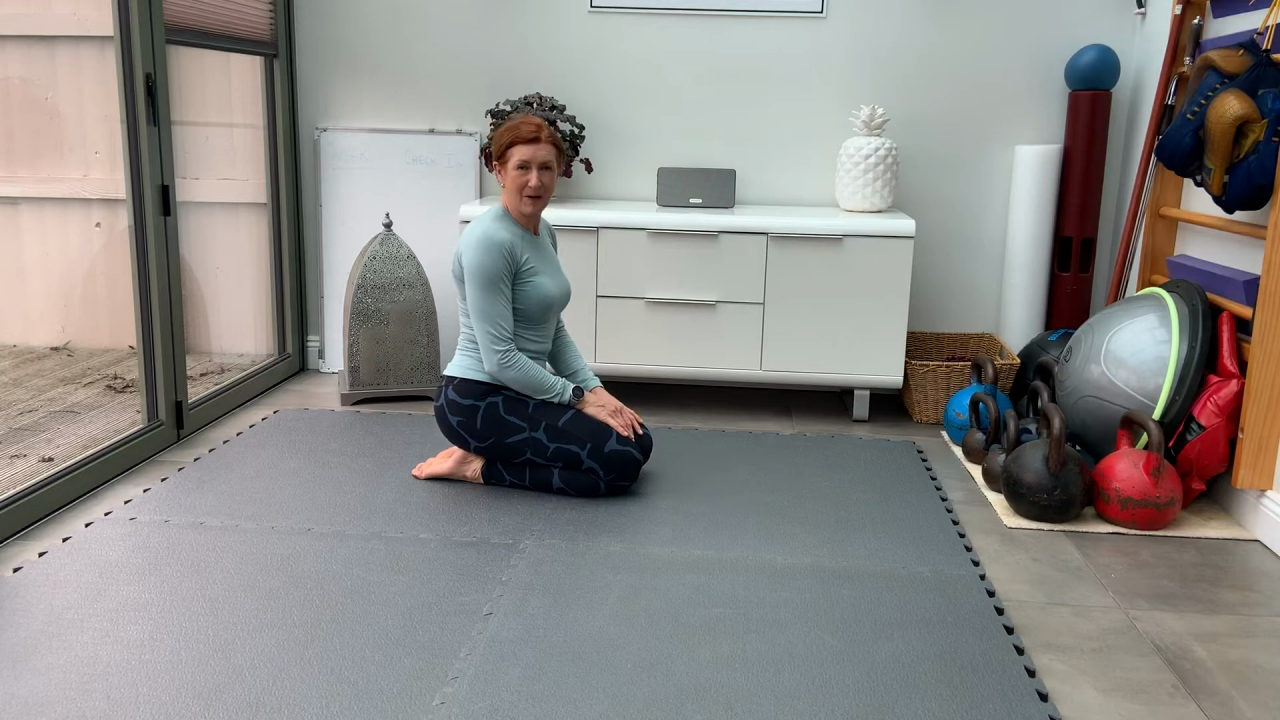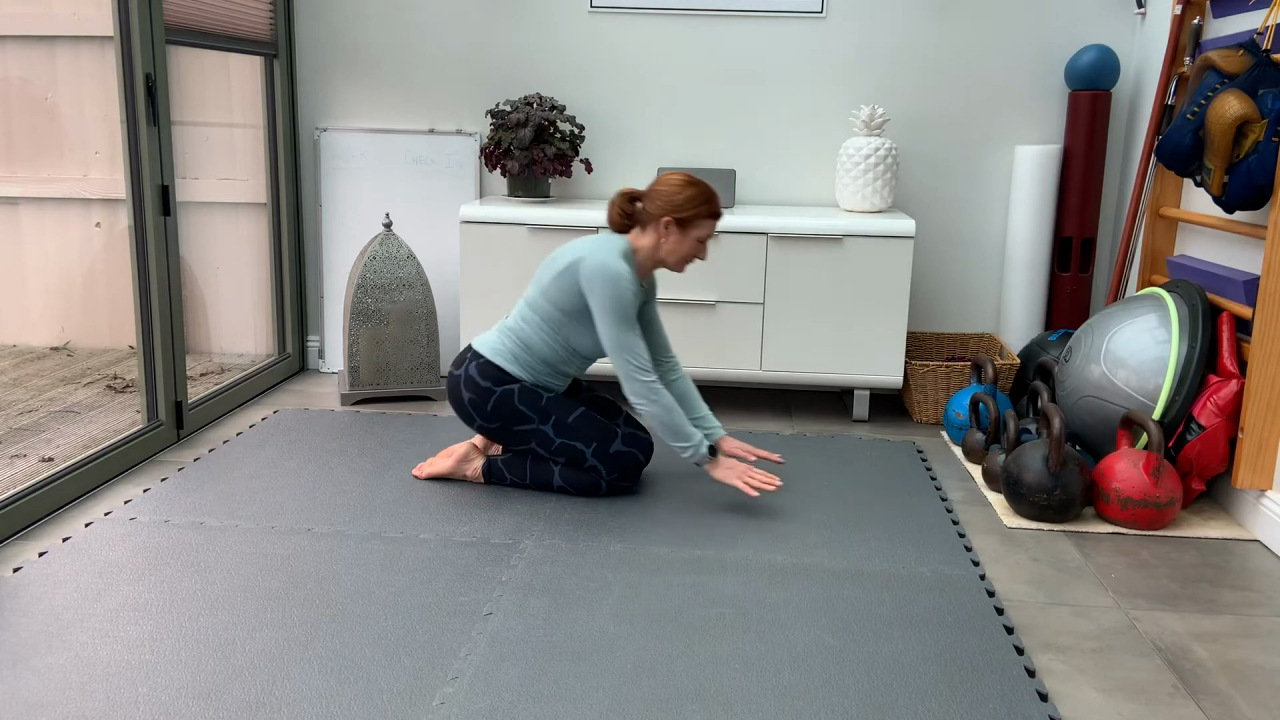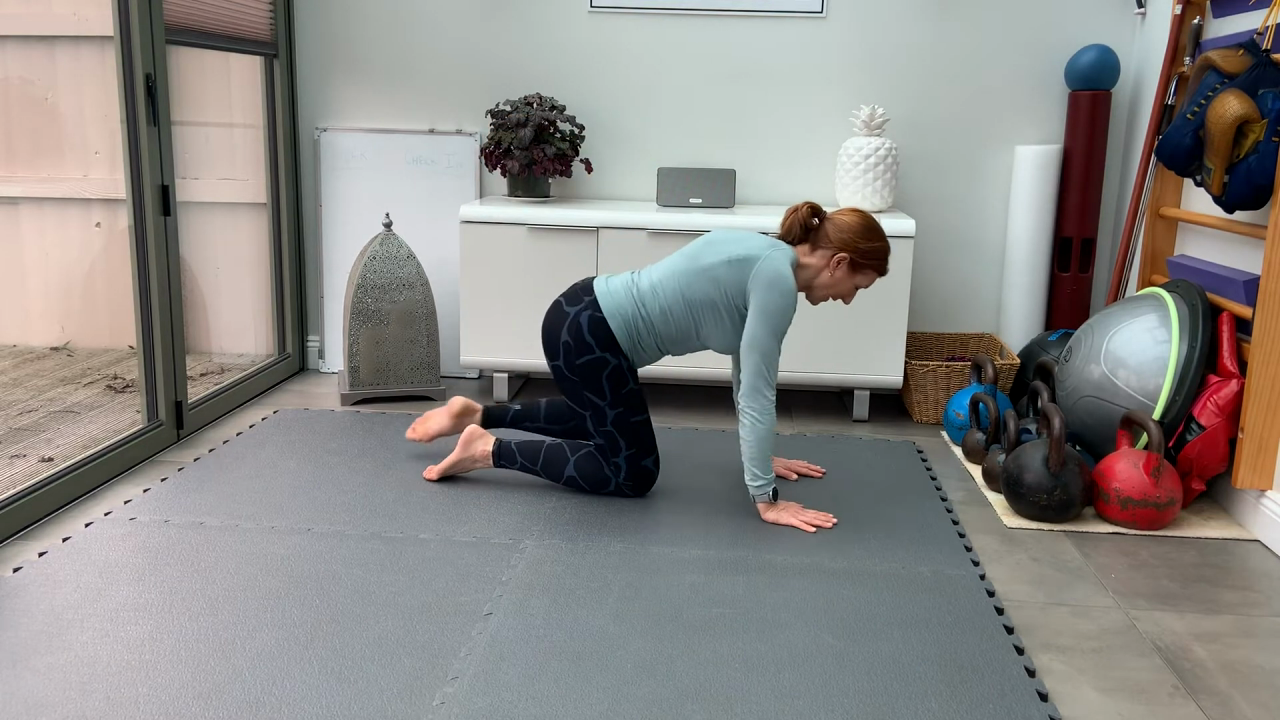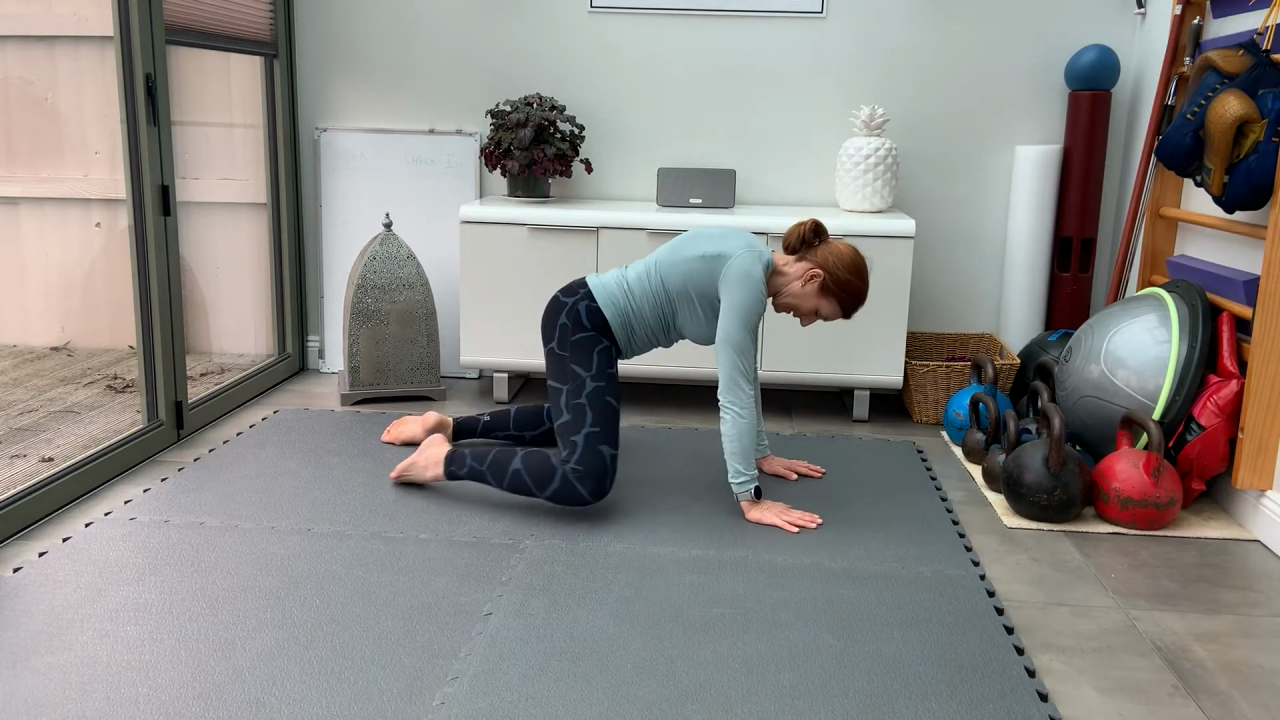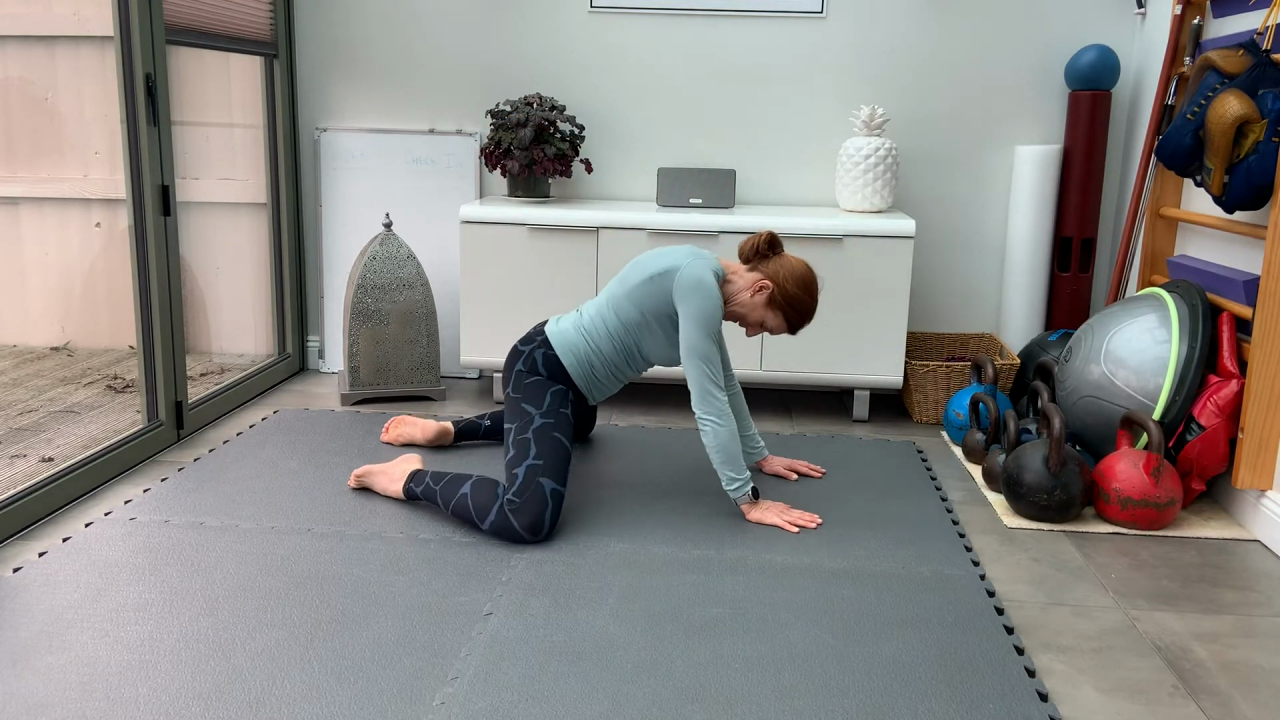
dt=1s
person 1, frame 1
left shoulder: (542, 232)
right shoulder: (488, 240)
left elbow: (553, 332)
right elbow: (500, 358)
left wrist: (594, 389)
right wrist: (577, 397)
left hip: (518, 393)
right hip: (479, 402)
left knee: (637, 442)
right knee: (619, 462)
left ankle: (485, 452)
right ankle: (479, 466)
person 1, frame 2
left shoulder: (639, 273)
right shoulder: (607, 269)
left elbow: (664, 366)
right elbow: (640, 384)
left wrist: (716, 437)
right wrist: (706, 457)
left hip: (532, 384)
right hip: (489, 385)
left knee: (635, 446)
right knee: (621, 465)
left ankle: (501, 442)
right ankle: (482, 466)
person 1, frame 3
left shoulder: (765, 259)
right shoulder: (777, 279)
left elbow: (745, 376)
right elbow: (757, 396)
left wrist: (762, 458)
right wrist: (766, 500)
left hip: (590, 318)
right hip: (586, 334)
left knee: (595, 420)
right knee: (632, 472)
left ankle: (477, 414)
right ankle: (489, 449)
person 1, frame 4
left shoulder: (754, 269)
right shoulder: (749, 274)
left elbow: (744, 374)
right elbow: (734, 390)
left wrist: (762, 453)
right wrist: (750, 498)
left hip: (587, 319)
right hip: (581, 322)
left knee: (580, 422)
right knee: (586, 479)
left ankle: (452, 426)
right ankle: (445, 459)
person 1, frame 5
left shoulder: (706, 277)
right shoulder: (699, 284)
left elbow: (722, 378)
right elbow: (708, 402)
left wrist: (758, 454)
right wrist: (747, 499)
left hip: (565, 370)
right hip: (542, 369)
left knee: (575, 430)
right knee: (528, 519)
left ankle: (448, 430)
right ankle: (413, 478)
